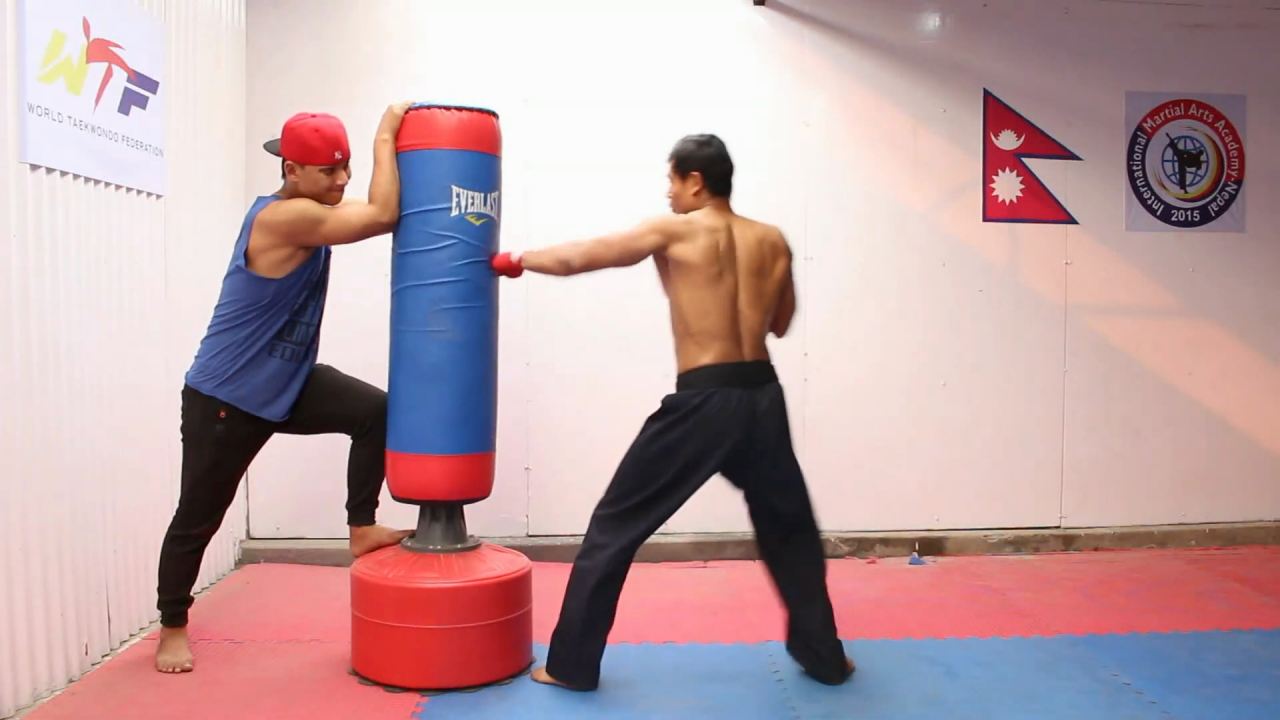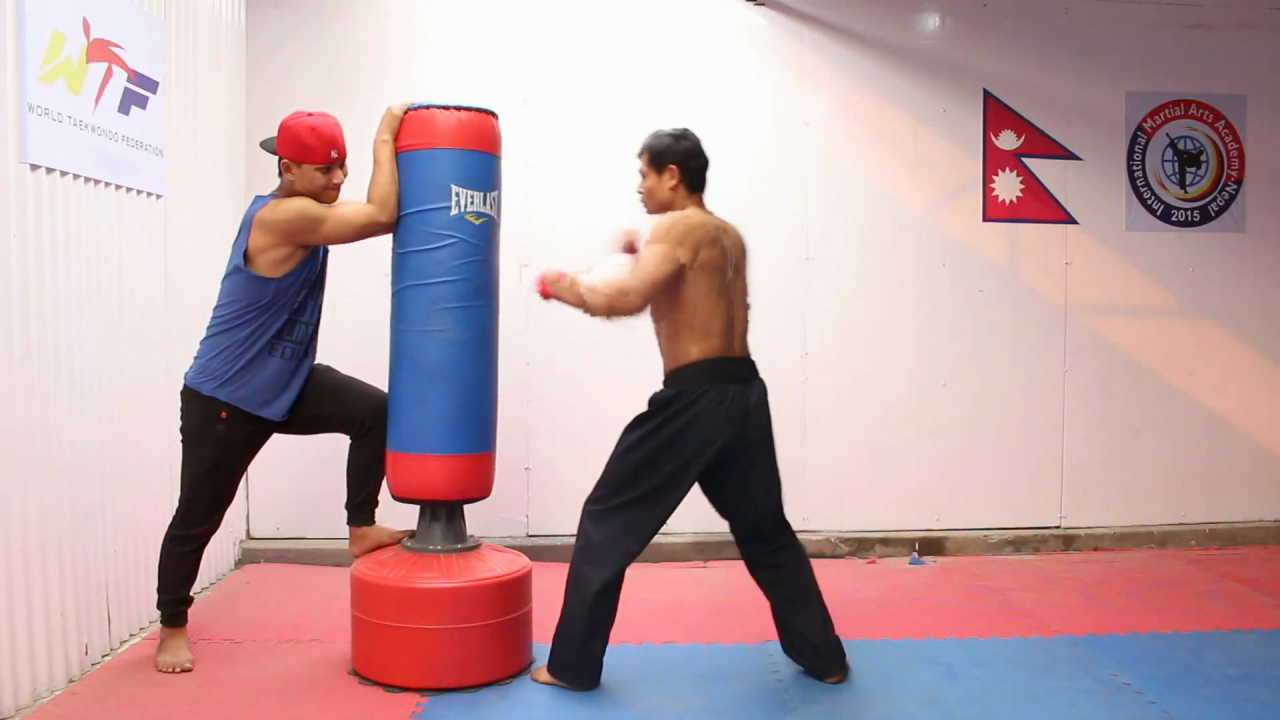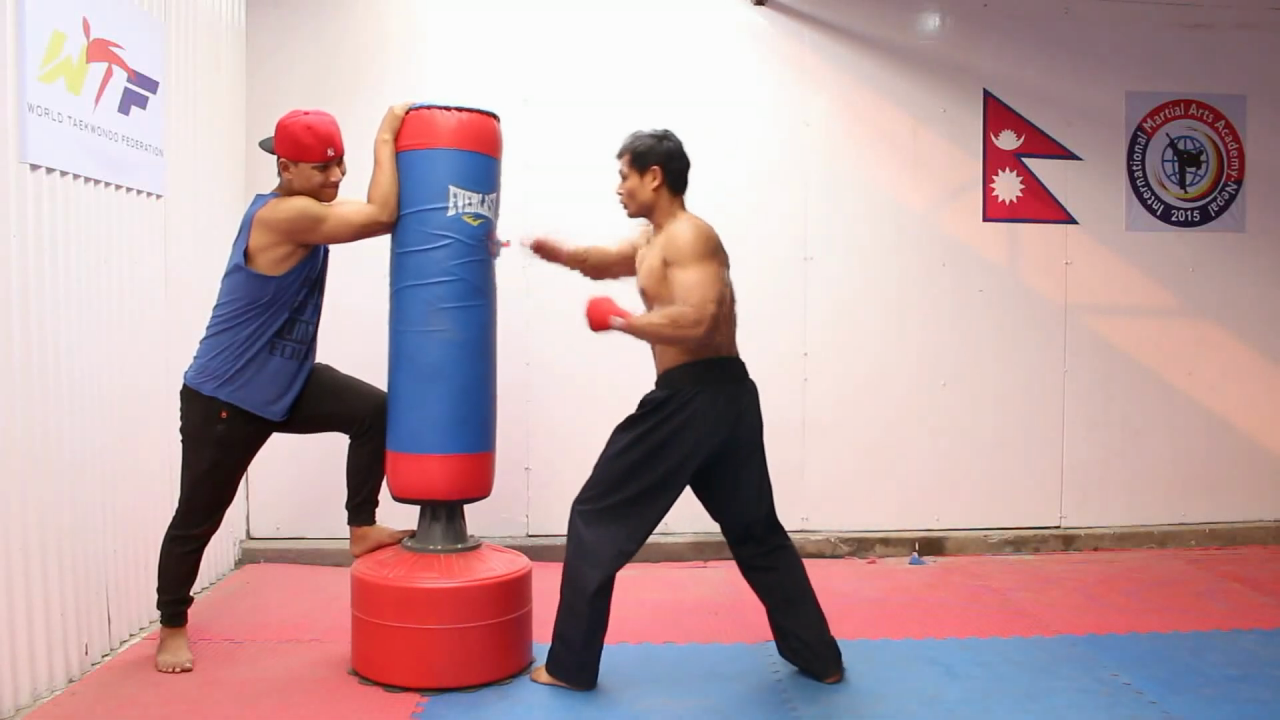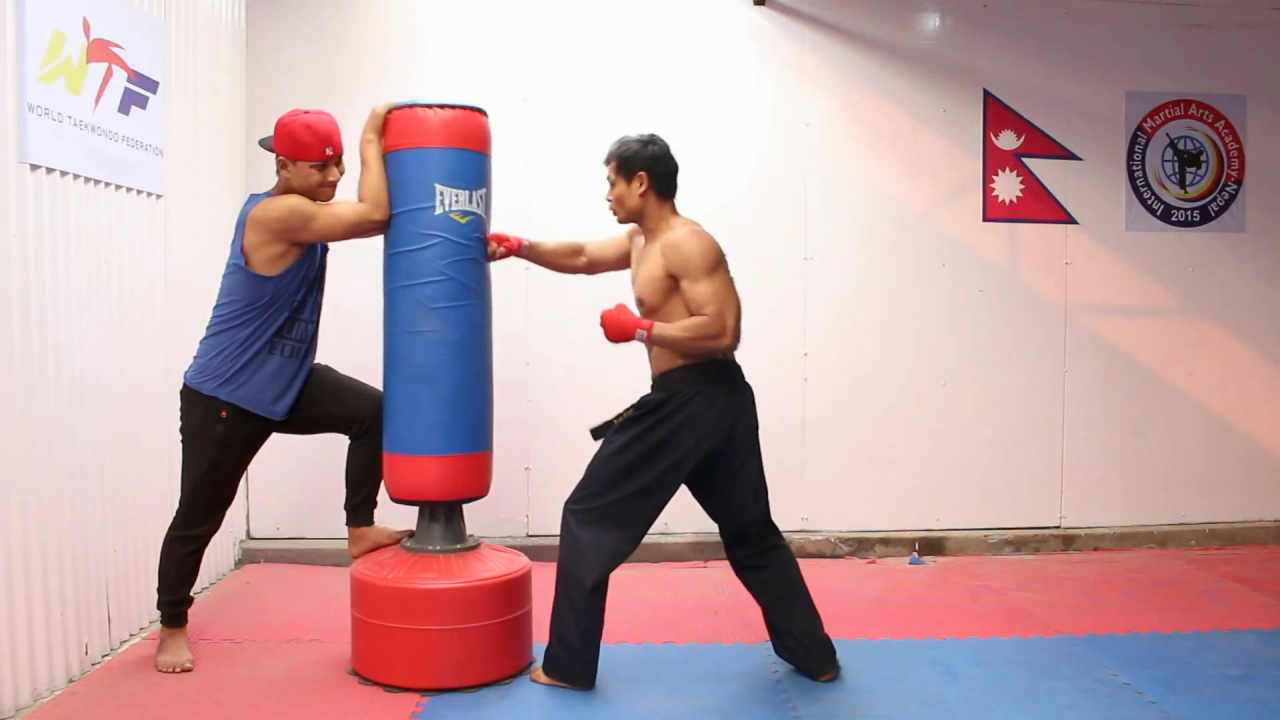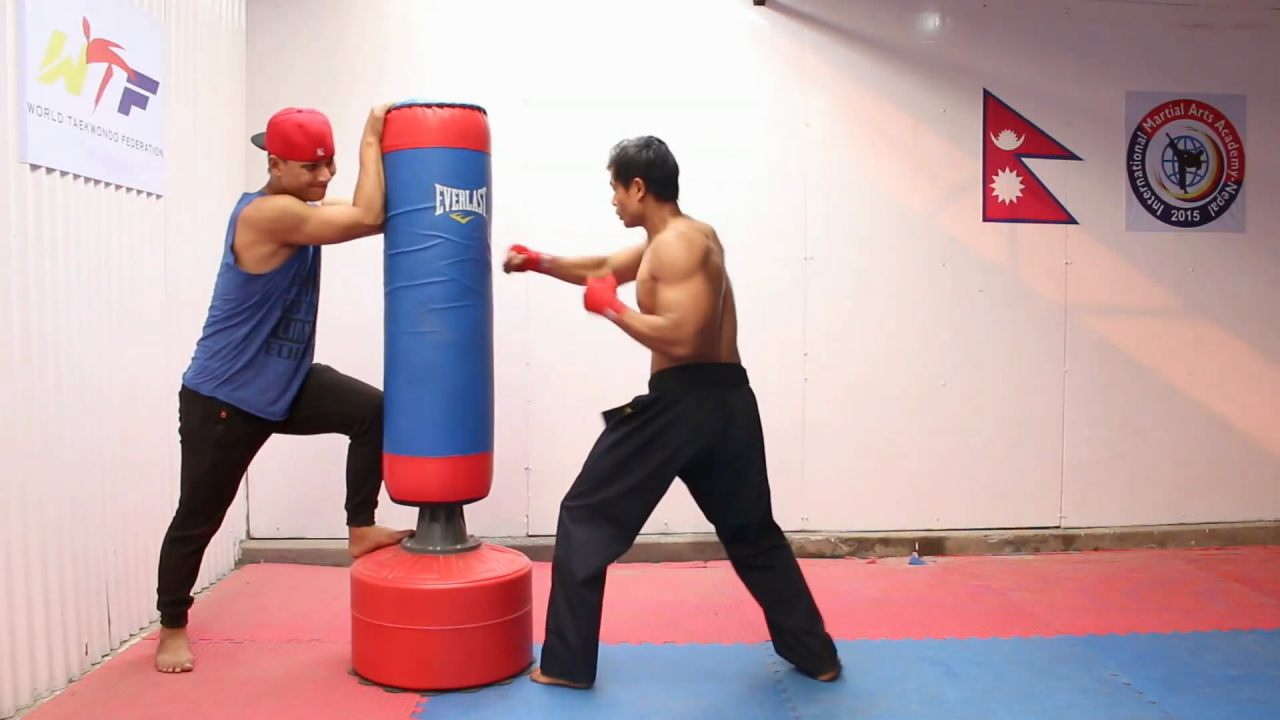
dt=0.3s
person 1, frame 1
left shoulder: (313, 211)
right shoulder: (282, 218)
left elbow: (381, 215)
right elbow: (380, 216)
right wrist: (387, 136)
left hip: (289, 383)
right hip: (224, 396)
left knee: (375, 412)
right knee: (199, 518)
left ankle: (361, 529)
right ankle: (172, 628)
person 1, frame 2
left shoulder: (312, 210)
right shoulder: (280, 217)
left elbow: (379, 216)
right elbow: (379, 216)
right wrist: (386, 137)
left hip: (288, 383)
right hip: (223, 397)
left knee: (375, 411)
right knee: (198, 518)
left ankle: (360, 530)
right ankle: (172, 628)
person 1, frame 3
left shoulder: (311, 210)
right shoulder: (281, 215)
left elbow: (380, 216)
right elbow: (379, 216)
right wrist: (386, 137)
left hip: (288, 383)
right hip: (223, 396)
left knee: (374, 411)
right knee: (198, 517)
left ankle: (361, 529)
right ankle: (172, 628)
person 1, frame 4
left shoulder: (309, 209)
right shoulder: (275, 214)
left elbow: (372, 217)
right elbow: (373, 214)
right wrist: (371, 139)
left hip: (288, 383)
right hip: (224, 395)
left knee: (372, 412)
right knee: (199, 517)
left ankle: (360, 530)
right ankle: (173, 628)
person 1, frame 5
left shoulder: (304, 209)
right shoulder: (266, 213)
left elbow: (373, 217)
right elbow: (365, 218)
right wrist: (371, 140)
left hip: (288, 383)
right hip: (223, 396)
left knee: (373, 411)
right knee: (199, 518)
left ankle: (360, 529)
right ankle: (172, 628)
person 2, frame 1
left shoulder: (671, 231)
right shoulder: (772, 241)
left elbow: (579, 257)
left wrist: (519, 260)
left hip: (702, 404)
right hip: (762, 397)
left knee: (614, 525)
right knee: (790, 529)
left ankle: (570, 664)
right ankle: (824, 655)
person 2, frame 2
left shoulder: (675, 229)
right shoulder: (728, 235)
left elbow: (622, 300)
left wrist: (561, 284)
right wrist: (645, 255)
left hip: (693, 398)
right hip: (743, 394)
left knee: (607, 522)
right knee: (767, 531)
left ankle: (572, 665)
right ankle: (823, 656)
person 2, frame 3
left shoulder: (687, 236)
right shoulder: (653, 239)
left elbow: (695, 325)
right elbow: (601, 264)
left wrist: (621, 320)
right wrist: (542, 245)
left hip: (691, 400)
right hip: (727, 397)
left knee: (597, 519)
right knee: (758, 532)
left ankle: (571, 666)
right ankle: (821, 658)
person 2, frame 4
left shoulder: (688, 243)
right shoulder: (642, 241)
left elbow: (722, 332)
right elbow: (582, 256)
left wrist: (639, 328)
right wrist: (520, 246)
left hip: (689, 403)
right hip: (719, 403)
left knee: (589, 520)
right knee: (752, 535)
left ankle: (568, 666)
right ankle: (815, 655)
person 2, frame 5
left shoulder: (674, 245)
right shoulder: (697, 232)
left elbow: (677, 335)
right elbow: (613, 266)
left wrist: (609, 306)
right wrist: (543, 262)
left hip: (682, 401)
right hip: (732, 399)
left knee: (587, 519)
right knee: (755, 535)
left ankle: (567, 662)
right ankle: (815, 654)
